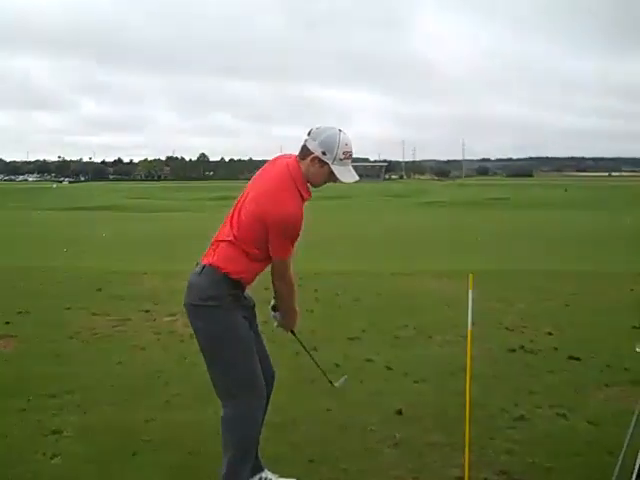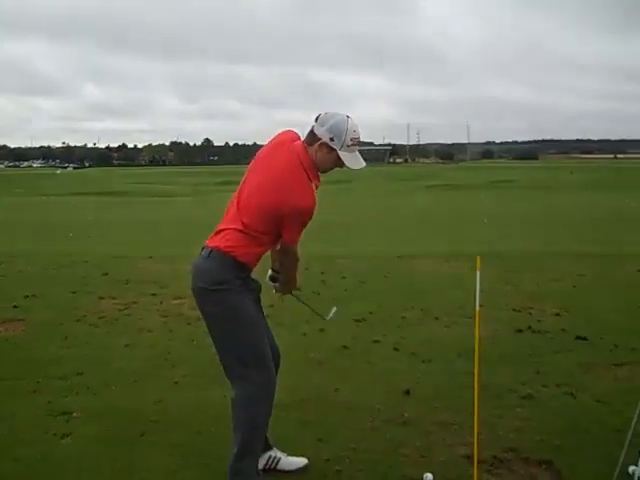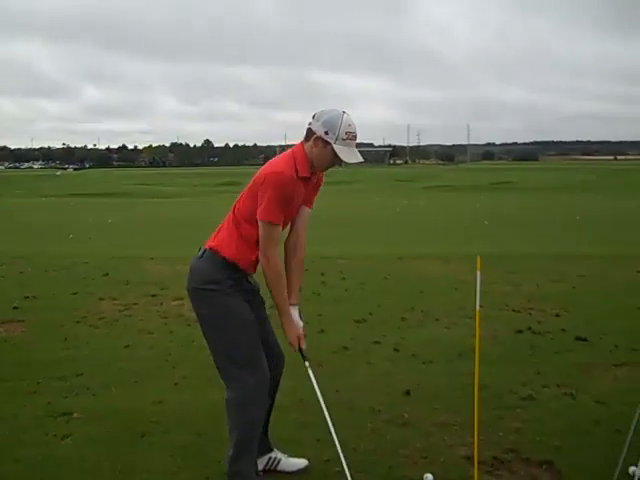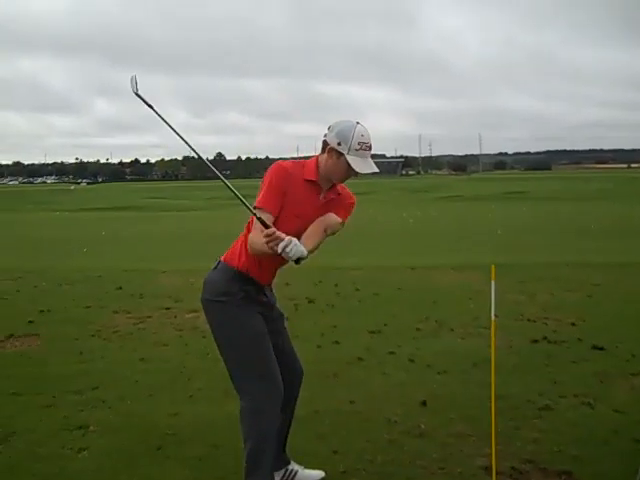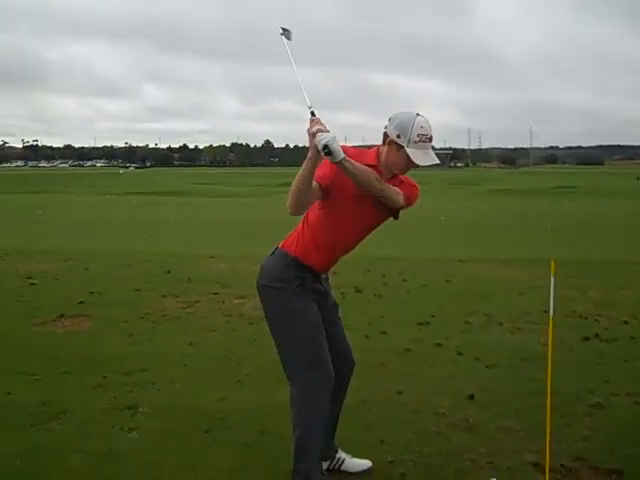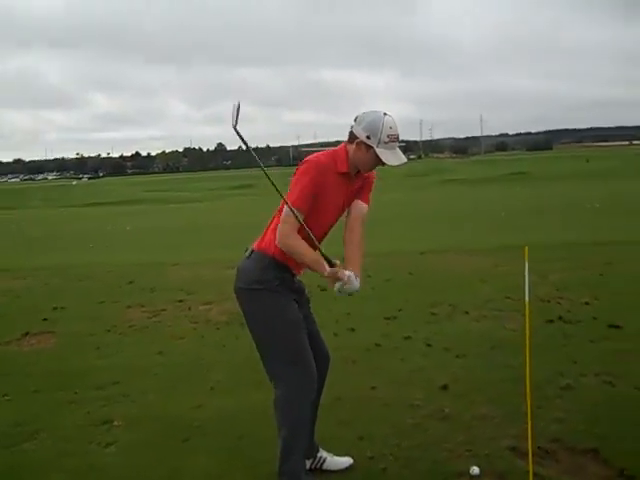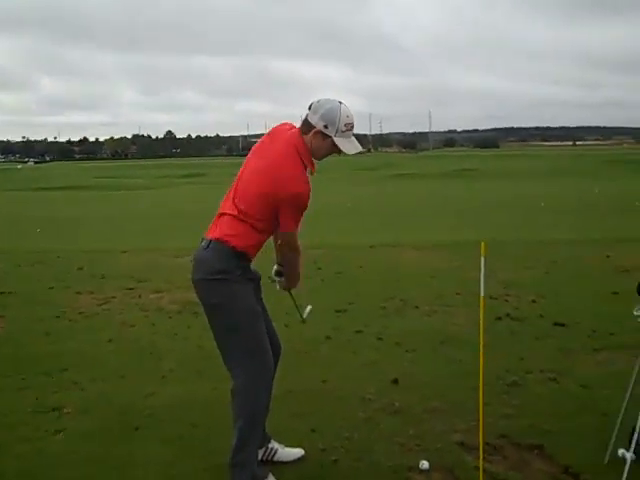
dt=0.3s
person 1, frame 1
left shoulder: (285, 162)
right shoulder: (289, 210)
right elbow: (281, 276)
left wrist: (283, 307)
right wrist: (290, 317)
left hip: (223, 287)
right hip: (215, 294)
left knee: (262, 380)
right knee: (246, 395)
person 1, frame 2
left shoulder: (286, 141)
right shoulder: (301, 198)
right elbow: (288, 254)
left wrist: (276, 255)
right wrist: (288, 283)
left hip: (226, 269)
right hip: (222, 277)
left knee: (267, 361)
right knee: (256, 376)
person 1, frame 3
left shoulder: (314, 177)
right shoulder: (279, 175)
left elbow: (298, 238)
right elbow: (266, 251)
left wrist: (295, 307)
right wrist: (289, 316)
left hip: (240, 277)
right hip: (215, 276)
left knee: (272, 364)
right knee: (249, 377)
person 1, frame 4
left shoulder: (344, 201)
right shoulder: (283, 173)
left elbow: (318, 234)
right elbow: (255, 239)
left wrist: (296, 246)
right wrist: (269, 242)
left hip: (259, 289)
right hip: (229, 289)
left knee: (290, 376)
right knee: (263, 389)
person 1, frame 5
left shoulder: (407, 191)
right shoulder: (345, 157)
left elbow: (376, 186)
right elbow: (295, 207)
left wrist: (339, 157)
right wrist: (313, 156)
left hip: (316, 278)
right hip: (286, 275)
left knee: (341, 365)
right knee: (314, 376)
person 1, frame 6
left shoulder: (365, 180)
right shoulder: (315, 167)
left elbow: (354, 229)
right elbow: (284, 238)
left wrist: (351, 272)
right wrist: (326, 270)
left hip: (286, 276)
right hip: (263, 276)
left knee: (317, 362)
right knee: (297, 376)
person 1, frame 7
left shoulder: (281, 133)
right shoulder: (297, 184)
right elbow: (288, 245)
left wrist: (284, 268)
right wrist: (292, 278)
left hip: (221, 259)
right hip: (223, 267)
left knee: (267, 351)
right knee: (254, 369)
left ankle: (256, 443)
